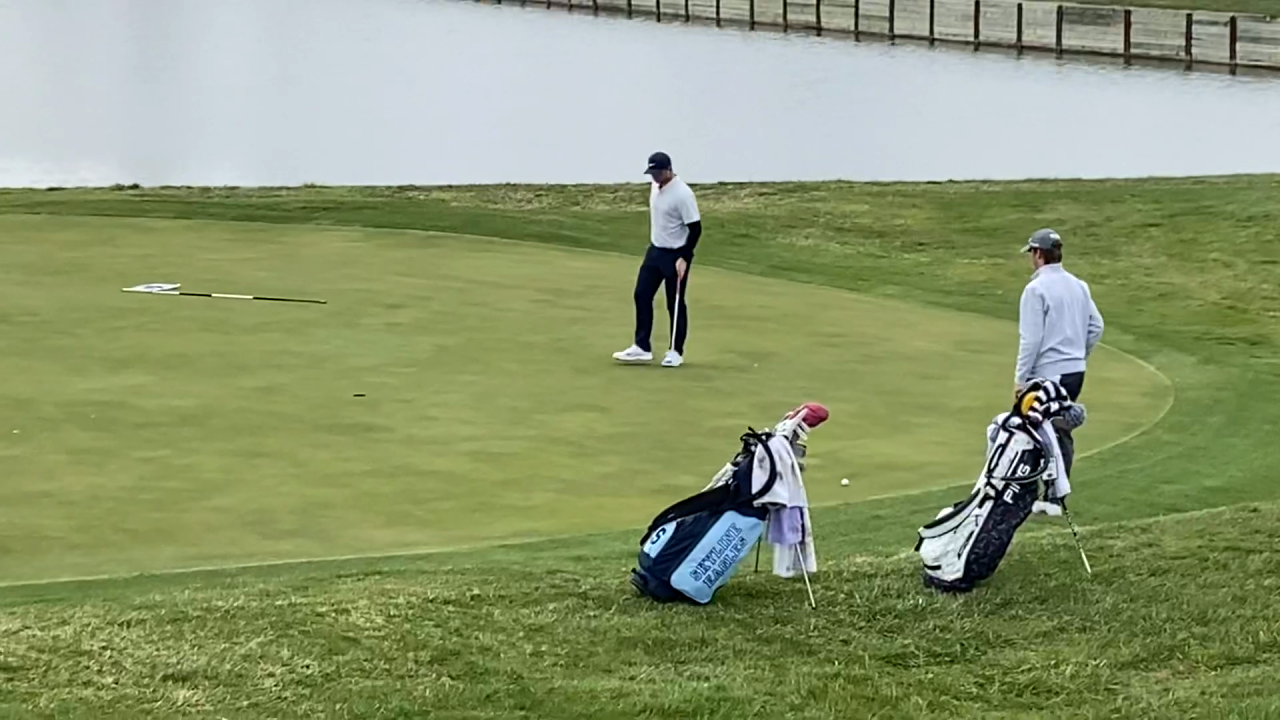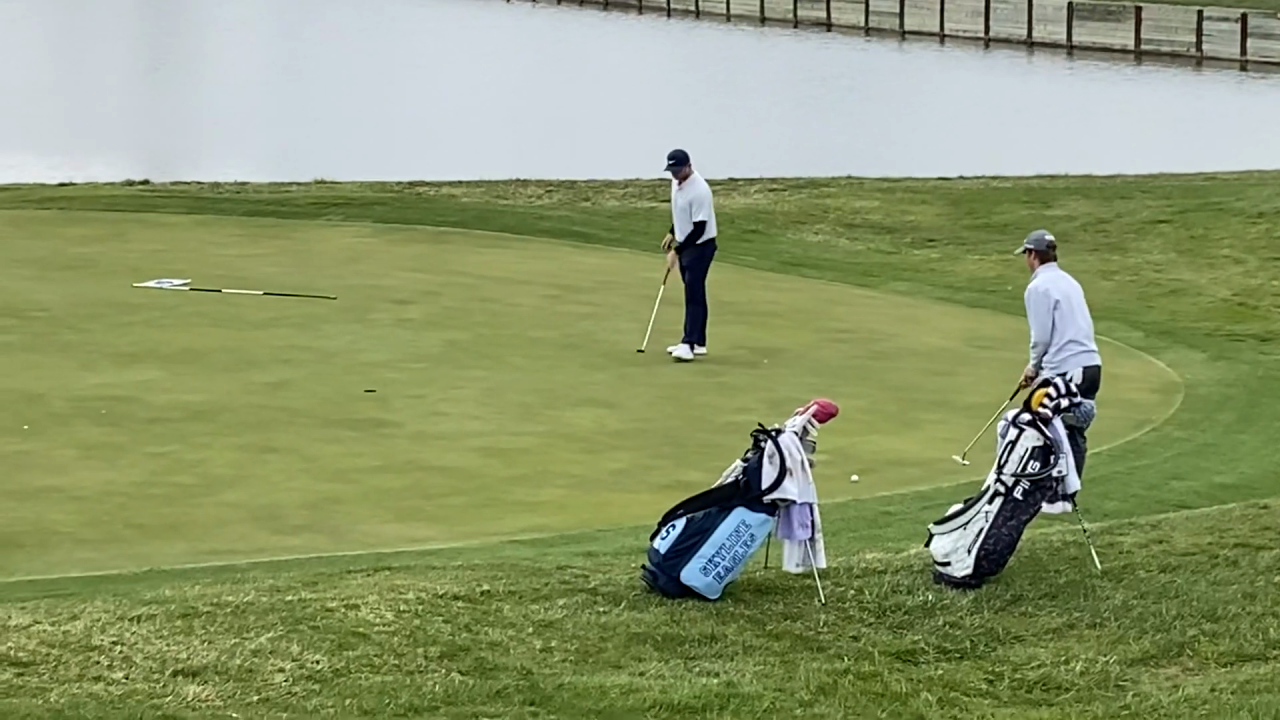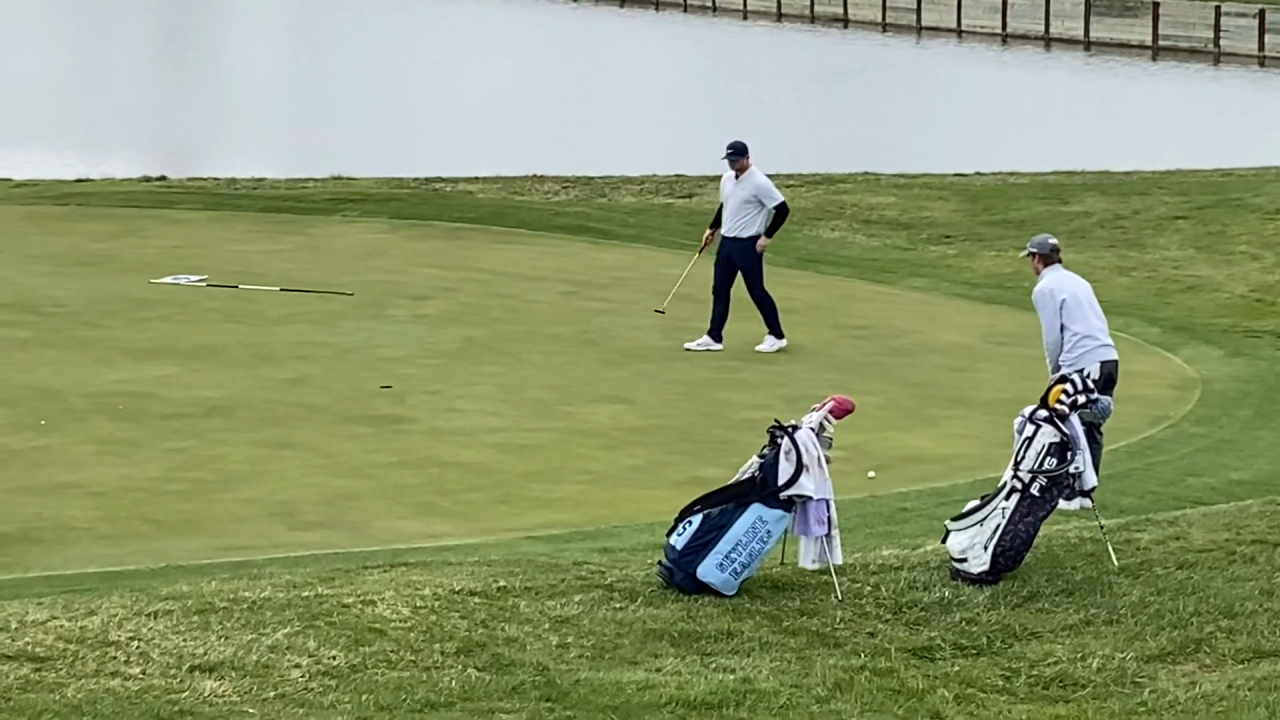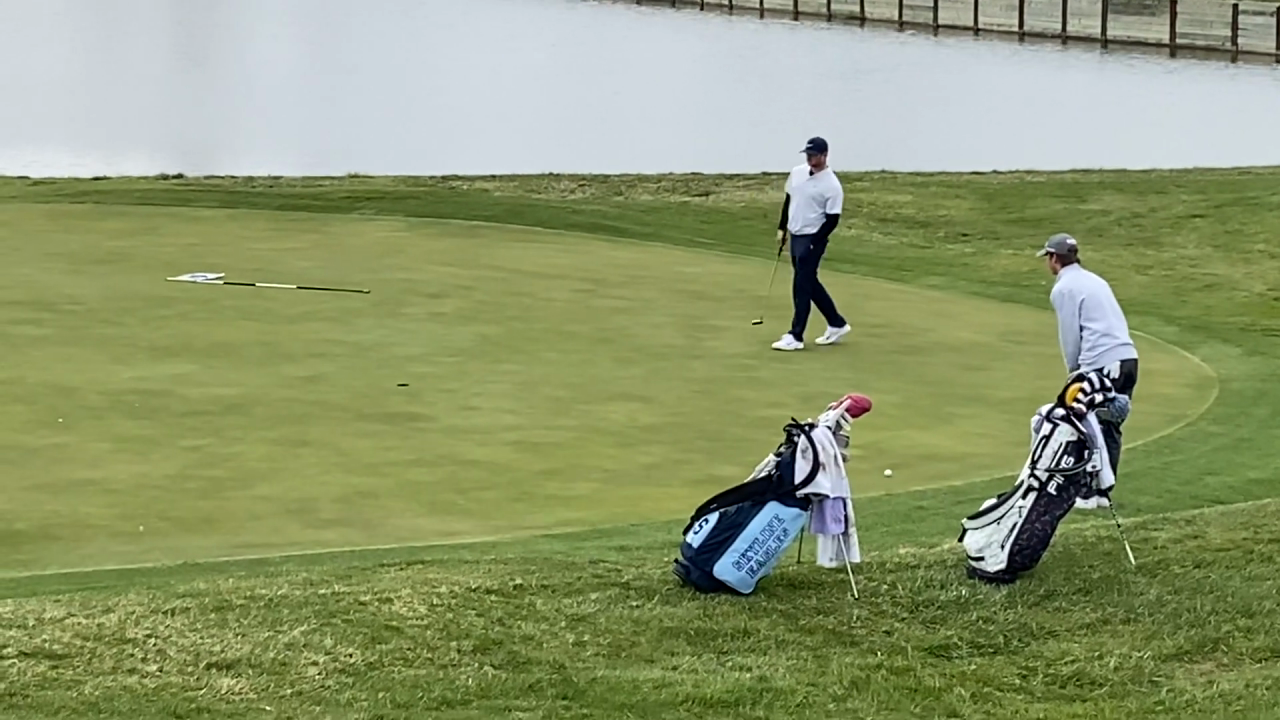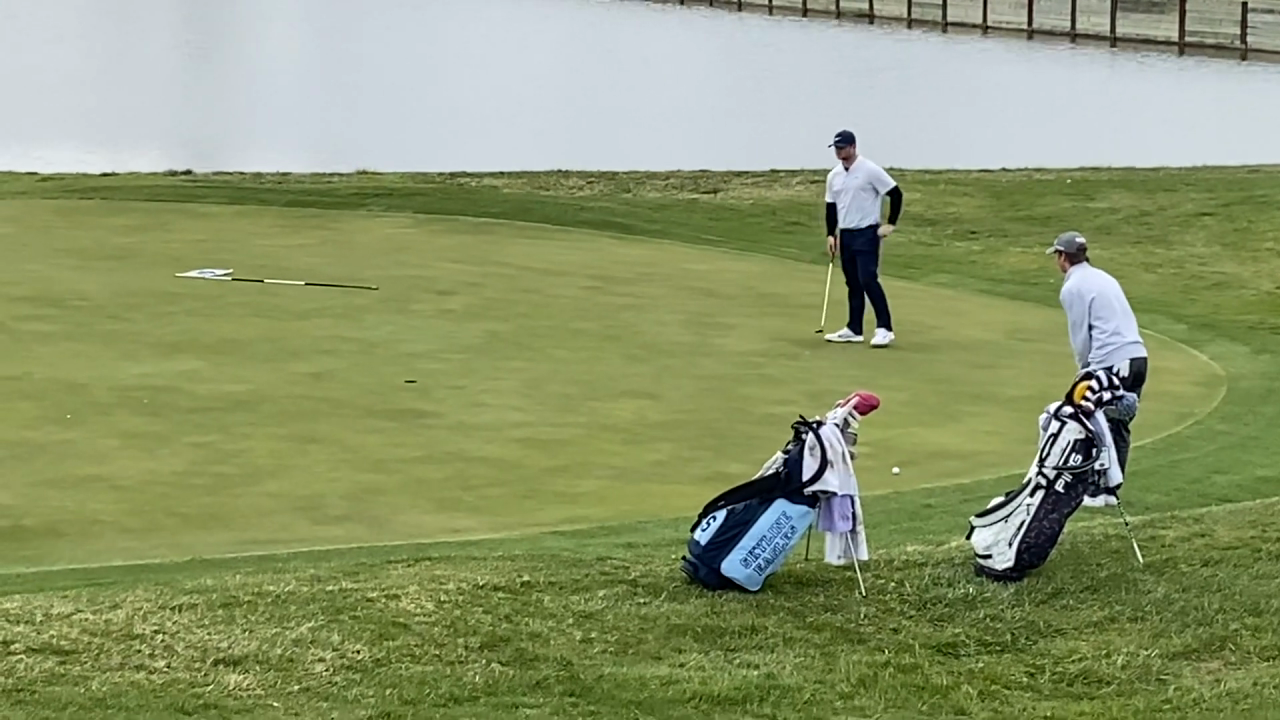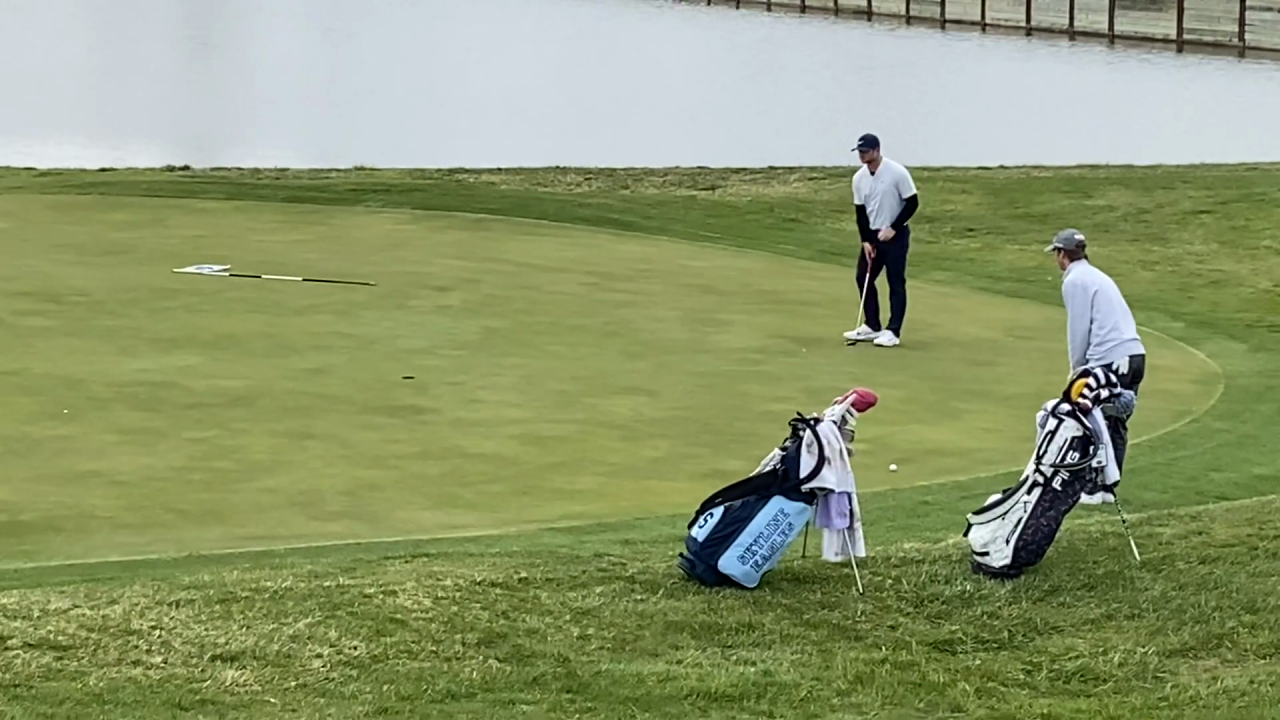
dt=0.7s
person 1, frame 1
left shoulder: (1036, 289)
right shoulder: (1079, 286)
left elbow: (1031, 340)
right elbow: (1096, 326)
left wrist: (1020, 378)
left hip: (1045, 375)
right hip: (1074, 372)
right knee: (1061, 433)
person 1, frame 2
left shoulder: (1038, 287)
right shoulder: (1069, 282)
left elbow: (1041, 336)
left wrist: (1034, 365)
right wrist: (1040, 367)
left hip: (1063, 369)
right hip: (1090, 365)
right knee: (1075, 433)
person 1, frame 3
left shoulder: (1044, 288)
right shoulder: (1077, 280)
left elbow: (1053, 337)
left wrist: (1055, 372)
left hip: (1081, 365)
right hip: (1108, 360)
right knee: (1092, 428)
person 1, frame 4
left shoulder: (1063, 289)
right shoulder: (1093, 280)
left elbow: (1070, 337)
left wrist: (1074, 372)
right wrist: (1082, 368)
left hip: (1100, 364)
right hip: (1128, 358)
right knee: (1110, 428)
left ankle: (1087, 493)
right ankle: (1102, 491)
person 1, frame 5
left shoulder: (1072, 288)
right shoulder: (1104, 278)
left elbow: (1080, 336)
left wrist: (1085, 369)
right wrist: (1091, 367)
left hip: (1110, 362)
right hip: (1137, 357)
right knee: (1119, 427)
left ankle: (1095, 492)
right ankle: (1110, 489)
person 1, frame 6
left shoulder: (1074, 280)
right shoulder: (1097, 275)
left elbow: (1079, 329)
left wrist: (1075, 369)
right wrist: (1084, 365)
left hip: (1109, 360)
right hip: (1135, 354)
right knee: (1116, 424)
person 2, frame 1
left shoulder: (682, 194)
right shoulder: (656, 187)
left elbow: (696, 229)
left wrist: (684, 258)
left hip: (676, 255)
right hip: (655, 250)
left knee: (674, 302)
right knee: (642, 295)
left ankle: (676, 351)
right ankle: (642, 348)
person 2, frame 2
left shoulder: (699, 191)
right shoulder: (677, 183)
left elbow: (699, 229)
left wrist: (677, 251)
right wrist: (672, 233)
left hip: (700, 247)
right hip: (685, 245)
left knee: (694, 295)
right knee: (693, 294)
left ankle: (688, 344)
right ankle: (698, 341)
person 2, frame 3
left shoulder: (760, 183)
right shoulder: (726, 179)
left elbow: (783, 209)
left wrist: (767, 236)
right wrist: (712, 228)
left hip: (749, 245)
right hip: (727, 242)
left knee: (756, 290)
right knee: (719, 288)
left ankle: (776, 336)
right ankle: (713, 338)
person 2, frame 4
left shoulder: (832, 185)
right shoulder: (796, 173)
left elbow: (832, 220)
left wrist: (813, 243)
right wrist: (782, 228)
left hip: (812, 241)
right hip: (795, 237)
left knee: (803, 287)
right knee: (810, 284)
left ankle: (796, 336)
right ankle: (837, 324)
person 2, frame 5
left shoulder: (871, 170)
right shoulder: (833, 176)
left elbow: (896, 194)
right elbow: (831, 207)
left wrist: (890, 223)
right wrist: (831, 234)
left hip: (867, 234)
right hip: (846, 235)
left knee: (868, 280)
right knee: (853, 283)
left ankle: (884, 328)
right ankle: (854, 329)
person 2, frame 6
left shoulder: (897, 172)
right shoulder: (858, 178)
left elbow: (912, 203)
right elbow: (860, 211)
left wrist: (892, 229)
right wrist: (865, 240)
left hip: (895, 236)
right hip: (873, 235)
left knee: (896, 284)
right knee: (863, 278)
left ankle: (893, 331)
right ankle: (872, 326)
